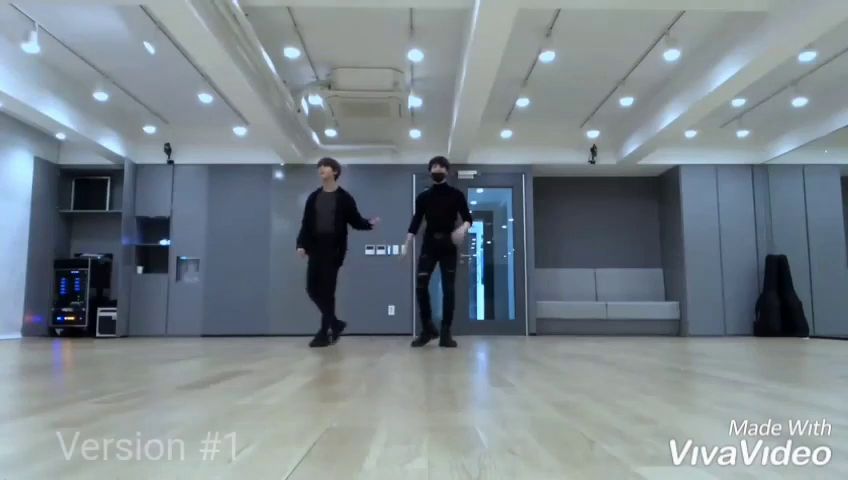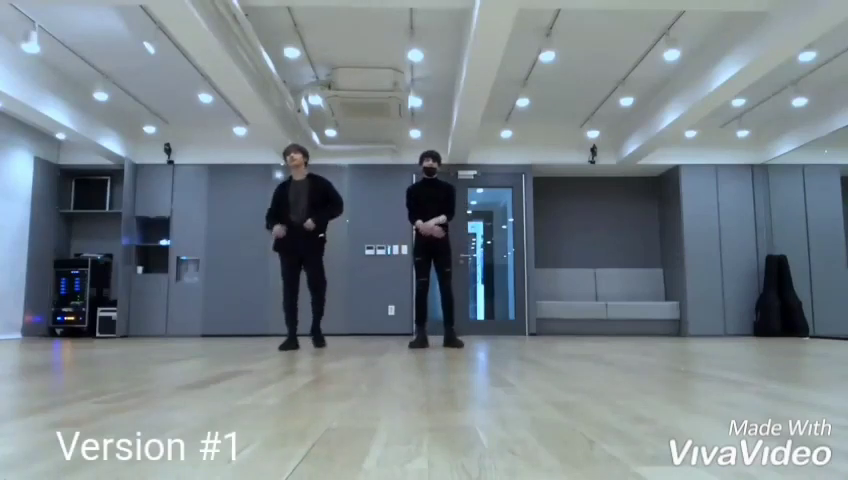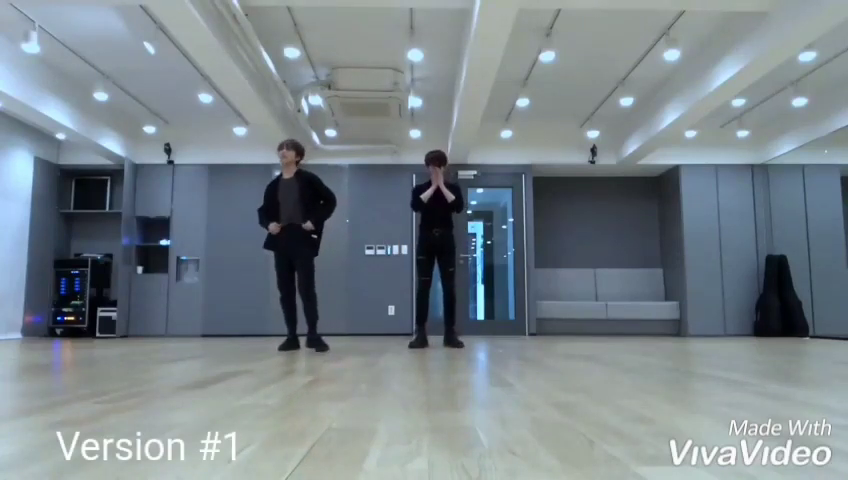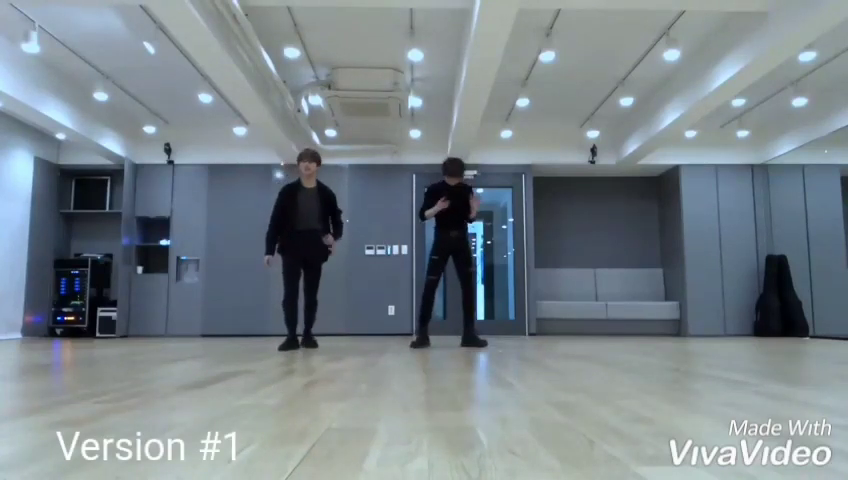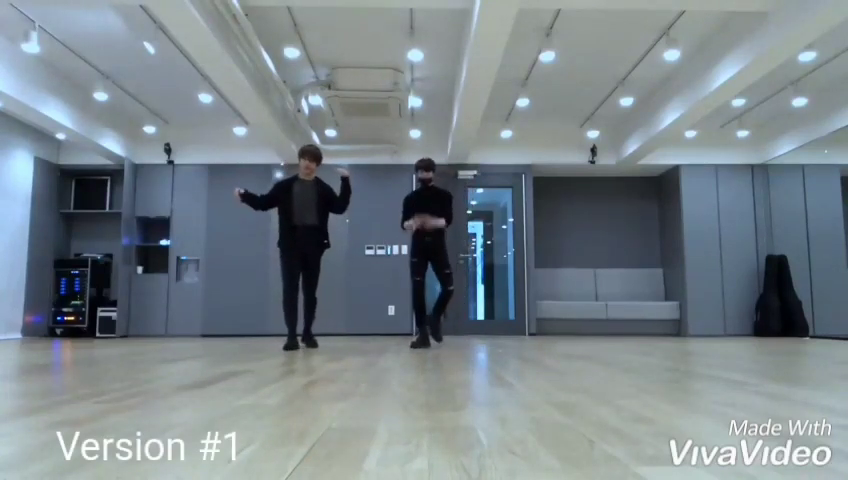
dt=1s
person 1, frame 1
left shoulder: (344, 197)
right shoulder: (313, 197)
left elbow: (355, 220)
right elbow: (307, 223)
left wrist: (369, 224)
right wrist: (301, 243)
left hip: (334, 248)
right hip: (316, 248)
left knee: (327, 291)
right knee: (313, 289)
left ankle: (323, 332)
right ankle: (335, 323)
person 1, frame 2
left shoulder: (319, 183)
right shoulder: (282, 188)
left elbow: (337, 206)
right elbow: (272, 213)
left wrist: (317, 219)
right wrist: (274, 225)
left hip: (311, 241)
right hip: (288, 243)
left knee: (317, 286)
right knee: (289, 290)
left ankle: (316, 328)
right ankle: (292, 336)
person 1, frame 3
left shoulder: (309, 180)
right shoulder: (273, 186)
left elbow: (330, 201)
right elbow: (264, 211)
left wrist: (316, 221)
right wrist: (268, 223)
left hip: (303, 239)
right hip: (281, 241)
left knee: (306, 287)
right knee: (285, 290)
left ankle: (313, 335)
right ankle: (292, 336)
person 1, frame 4
left shoulder: (326, 193)
right shoulder: (288, 191)
left elbow: (336, 218)
right elbow: (276, 221)
left wrist: (334, 236)
right wrist: (269, 249)
left hip: (316, 247)
right hip: (292, 245)
left knee: (311, 293)
right knee: (290, 292)
left ankle: (307, 334)
right ankle: (291, 336)
person 1, frame 5
left shoulder: (323, 188)
right shoulder: (285, 186)
left elbow: (339, 208)
right elbow: (263, 203)
left wrist: (346, 183)
right wrist: (244, 195)
left hip: (314, 242)
right hip: (290, 242)
left knee: (310, 290)
right knee: (290, 290)
left ankle: (307, 332)
right ankle: (292, 335)
person 2, frame 1
left shoulder: (456, 195)
right shoulder: (423, 197)
left elbow: (468, 219)
right elbow: (416, 222)
left wrist: (463, 229)
right wrist: (406, 247)
left hip: (448, 245)
right hip: (429, 243)
left knee: (448, 289)
right knee: (421, 283)
left ankle: (445, 333)
right ankle: (428, 328)
person 2, frame 2
left shoulder: (447, 188)
right shoulder: (413, 190)
left elbow: (449, 214)
right elbow: (412, 217)
left wrist: (434, 222)
right wrist: (425, 227)
left hip: (442, 241)
right hip: (421, 241)
left knee: (446, 287)
right knee: (421, 287)
left ankle: (450, 333)
right ankle: (420, 334)
person 2, frame 3
left shoulder: (453, 188)
right shoulder: (419, 189)
left elbow: (458, 207)
right elbow: (416, 207)
left wrist: (442, 186)
right wrist: (433, 186)
left hip: (446, 239)
right hip: (426, 239)
left knee: (449, 287)
right knee: (423, 287)
left ankle: (450, 333)
right ankle: (421, 334)
person 2, frame 4
left shoulder: (466, 191)
right shoulder: (433, 190)
right elbow: (423, 214)
left wrist: (474, 208)
right wrist: (436, 209)
left hip: (461, 241)
right hip: (441, 240)
left knee: (468, 287)
right knee: (430, 286)
left ankle: (469, 333)
right ankle: (422, 333)
person 2, frame 5
left shoulder: (444, 195)
right shoulder: (410, 198)
left elbow: (448, 220)
right elbow: (404, 223)
left wrist: (434, 222)
right wrist: (412, 223)
left hip: (438, 244)
right hip: (419, 246)
left knee: (448, 287)
right knee: (418, 289)
left ankle: (435, 320)
right ankle: (423, 334)
